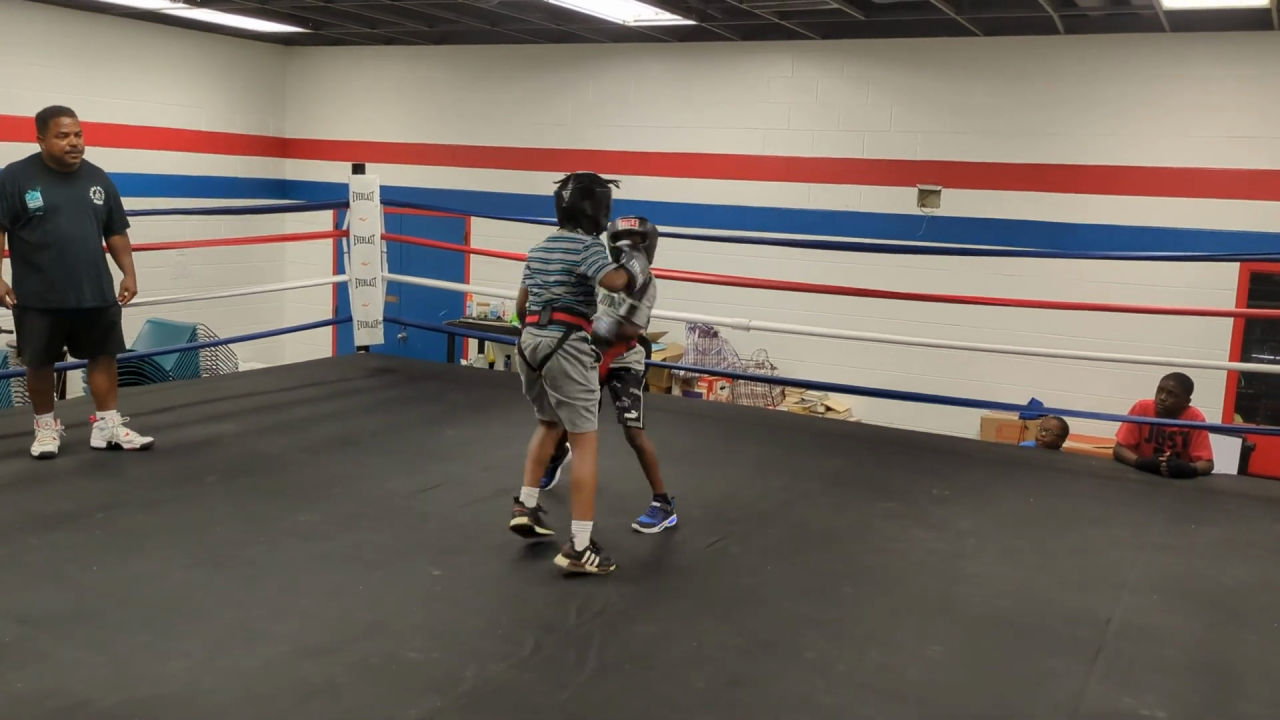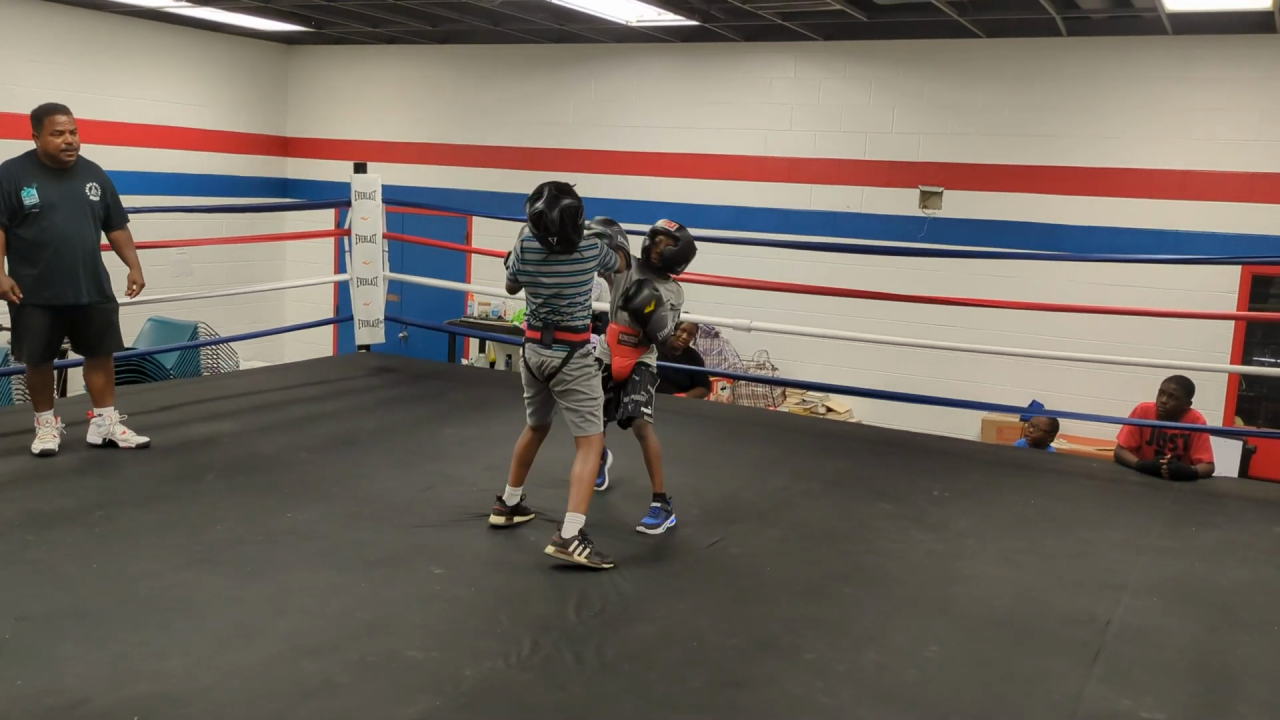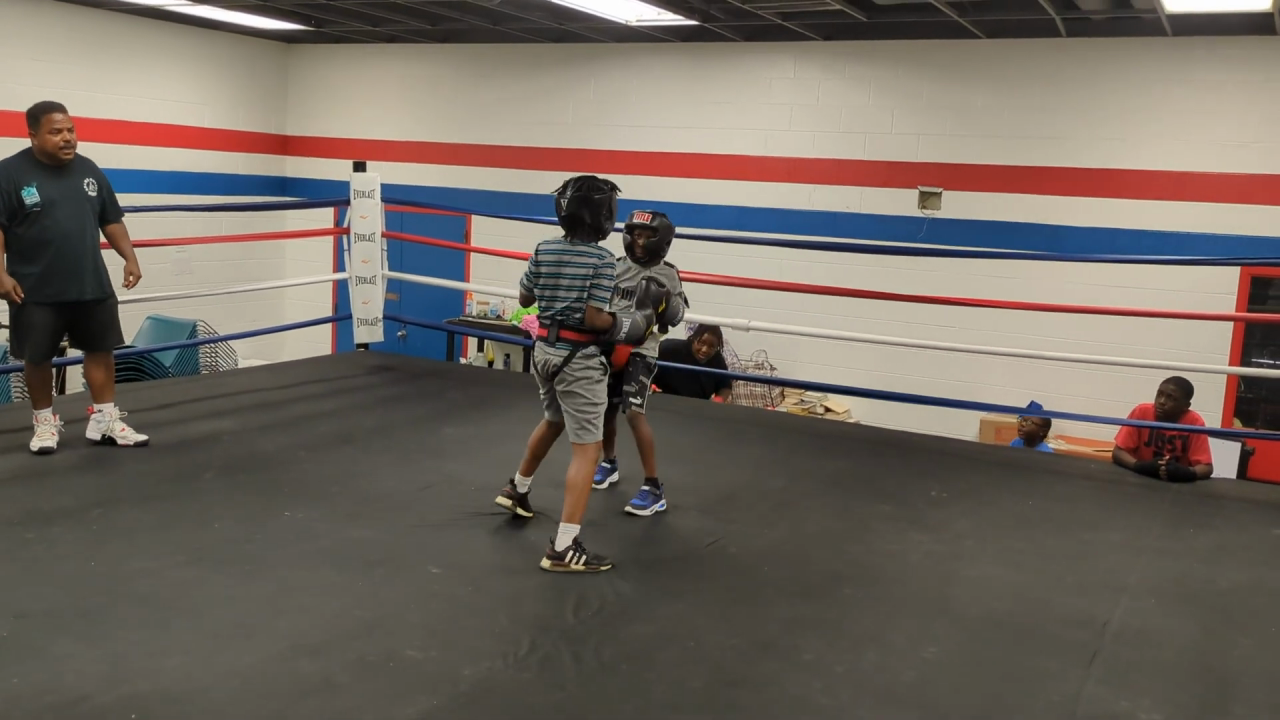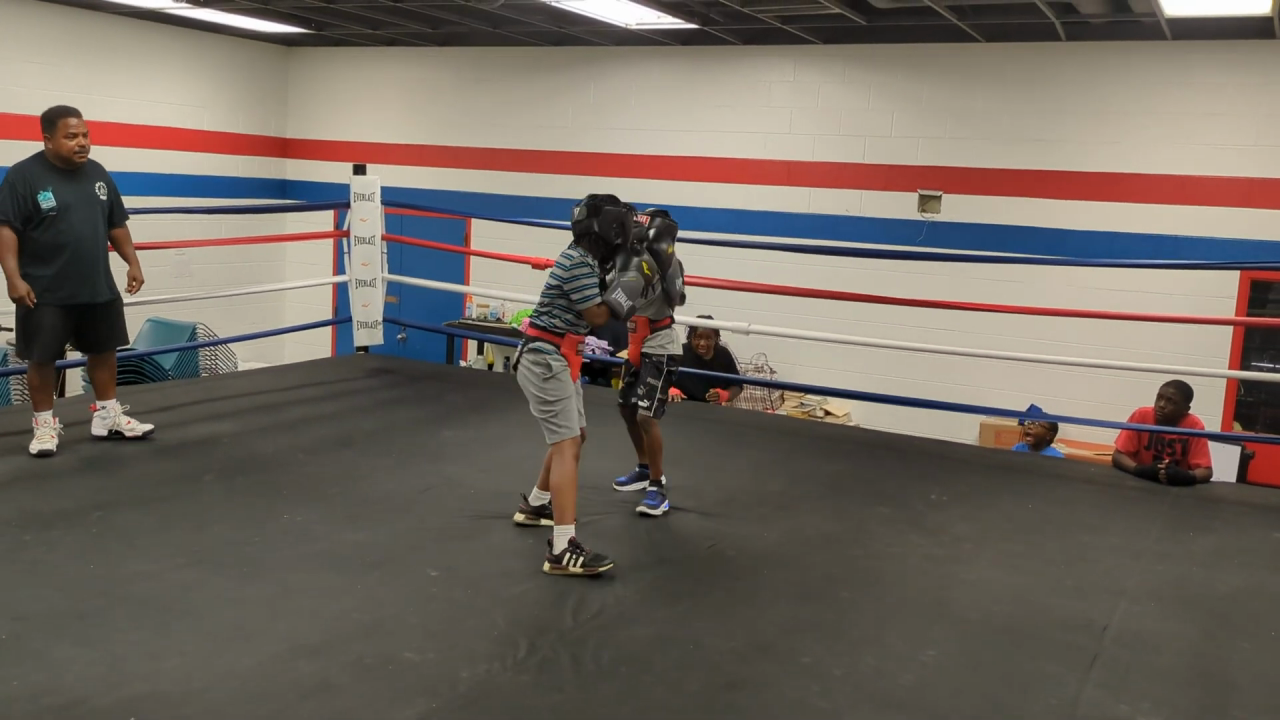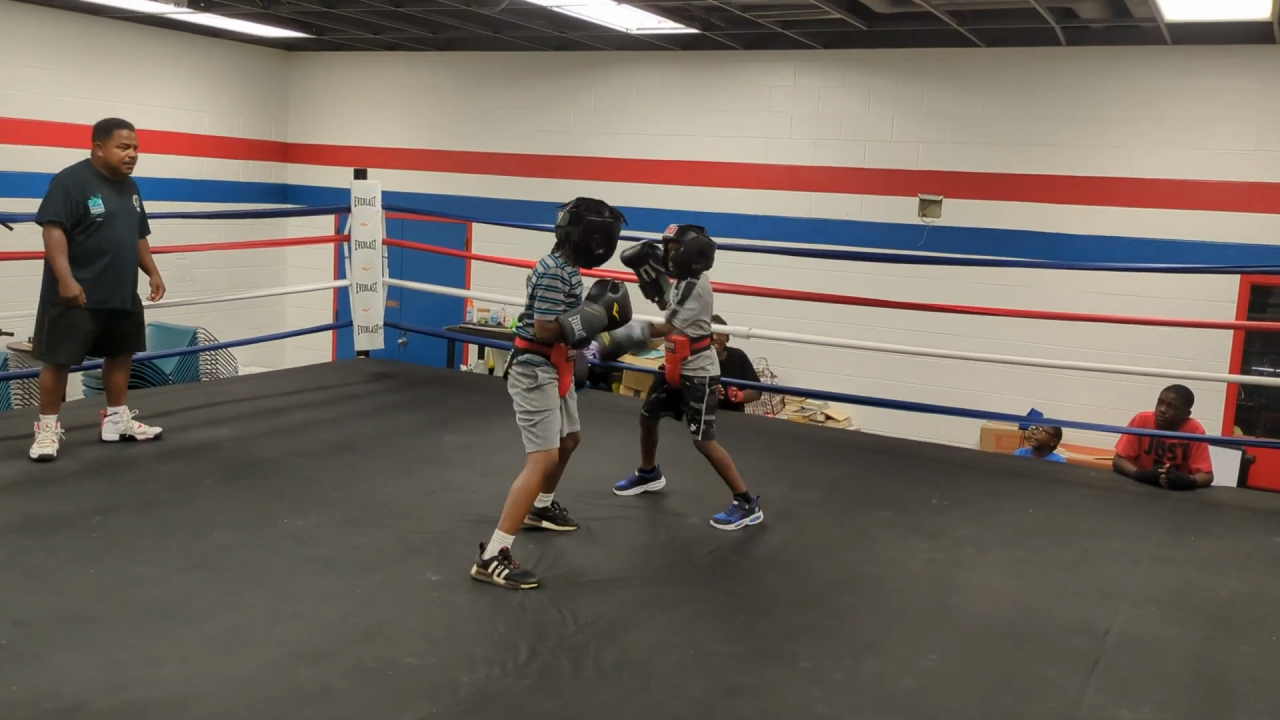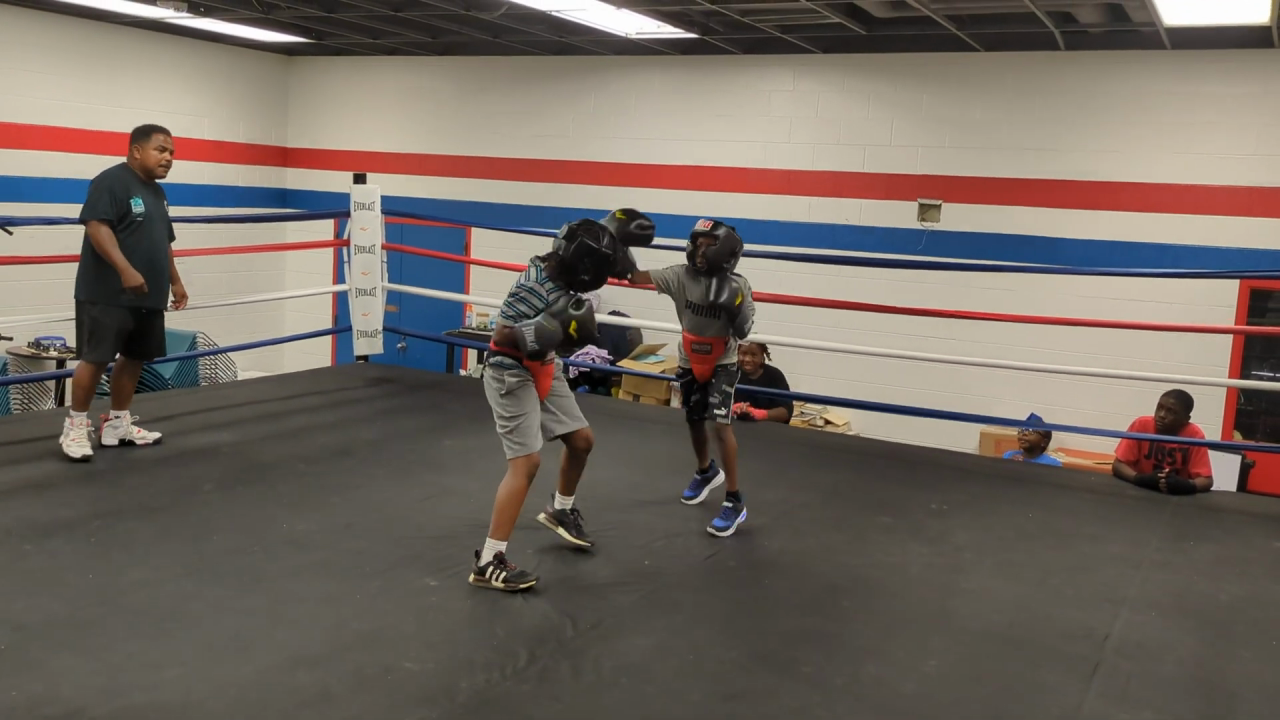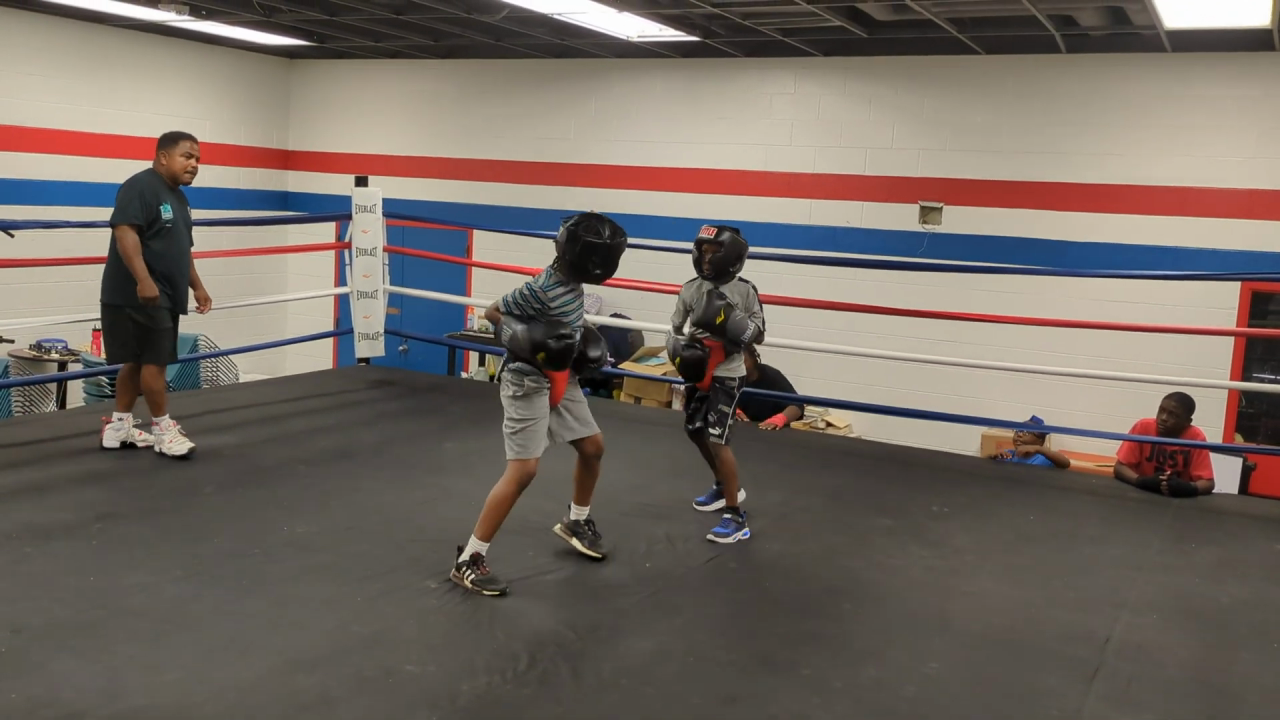
dt=0.3s
person 1, frame 1
left shoulder: (540, 247)
right shoulder: (588, 244)
left elbow: (523, 305)
right elbow: (613, 280)
right wrist: (636, 270)
left hip: (530, 340)
right hip: (568, 345)
left knee: (550, 424)
right knee: (584, 442)
left ankle: (527, 507)
right ankle: (579, 545)
person 1, frame 2
left shoulder: (526, 250)
right shoulder: (592, 249)
left elbow: (511, 286)
right elbow: (619, 259)
right wrist: (605, 236)
left hip: (534, 350)
right hip: (572, 355)
left knee: (536, 427)
right knee: (590, 443)
left ankle: (507, 504)
right ankle: (570, 535)
person 1, frame 3
left shoulder: (543, 250)
right shoulder: (601, 259)
left elbow: (524, 298)
right elbow: (595, 320)
right wrist: (635, 323)
left hip: (544, 349)
right hip: (578, 356)
left knee: (554, 421)
right knee: (586, 448)
left ankle: (517, 489)
right ankle: (563, 548)
person 1, frame 4
left shoulder: (582, 259)
right shoulder: (581, 263)
left elbow: (579, 308)
right elbow: (597, 316)
left wrist: (620, 276)
right wrist: (630, 281)
left hip: (557, 356)
right hip: (544, 358)
left knee: (574, 436)
right knee: (566, 447)
left ankle: (535, 504)
right ankle: (563, 549)
person 1, frame 5
left shoulder: (567, 268)
right shoulder: (552, 272)
right elbow: (546, 330)
right wrist: (596, 314)
left hip: (557, 367)
right hip: (534, 371)
left knee: (569, 440)
right knee: (544, 459)
left ankle: (541, 507)
right ankle: (493, 555)
person 1, frame 6
left shoulder: (559, 267)
right shoulder: (532, 287)
left elbow: (588, 250)
right elbow: (501, 337)
right wrist: (551, 329)
left hip: (543, 370)
right hip: (511, 374)
left knee: (581, 440)
right knee: (526, 464)
left ankle: (561, 510)
right ankle: (488, 561)
person 1, frame 7
left shoulder: (571, 279)
right shoulder: (541, 288)
right elbow: (494, 313)
left wrist: (588, 339)
right wrist: (530, 343)
left hip: (560, 377)
right hip: (527, 381)
left knee: (593, 447)
right knee: (521, 472)
left ankle: (576, 522)
right ankle: (469, 559)
person 2, frame 1
left shoulder: (98, 179)
left elbow: (116, 232)
left wrist: (129, 273)
left hip: (95, 293)
right hip: (37, 296)
left knee: (103, 356)
right knee: (39, 362)
left ankle: (108, 426)
right ankle: (46, 428)
person 2, frame 2
left shoulder: (94, 174)
left elbow: (116, 227)
left wrist: (134, 266)
left hip: (92, 289)
right hip: (35, 293)
left knee: (101, 354)
right knee: (38, 359)
left ankle: (104, 423)
right ankle: (47, 425)
person 2, frame 3
left shoulder: (88, 170)
left elbow: (111, 221)
left wrist: (129, 258)
left hip: (91, 285)
right hip: (36, 290)
left knee: (101, 349)
right knee: (37, 356)
left ankle: (105, 421)
right ankle: (45, 423)
person 2, frame 4
left shoulder: (98, 174)
left elbow: (116, 225)
left wrist: (133, 262)
left hip: (98, 287)
right hip: (45, 292)
left knee: (104, 349)
right knee: (42, 357)
left ankle: (108, 416)
right ankle: (45, 425)
person 2, frame 5
left shoulder: (129, 186)
right shoulder: (71, 181)
left elbow: (138, 237)
right elbow: (53, 230)
left wrist: (153, 274)
right wrist: (65, 279)
left hip: (122, 295)
right hip: (76, 295)
left knee: (121, 354)
right knee: (58, 359)
left ankle: (117, 420)
right ankle: (47, 428)
person 2, frame 6
left shoulder: (157, 191)
right shoulder: (111, 181)
right elbow: (96, 226)
left wrist: (175, 281)
right wrist: (125, 270)
left hip: (146, 295)
right hip: (108, 294)
left knee: (134, 357)
right knee: (97, 357)
left ankle: (117, 424)
right ankle: (76, 424)
person 2, frame 7
left shoulder: (178, 196)
right shoulder: (140, 187)
right elbow: (125, 232)
left wrist: (197, 286)
right wrist: (143, 280)
left hip: (165, 295)
right hip: (138, 294)
left knee: (138, 360)
right knee: (154, 359)
left ankle: (118, 427)
right ankle: (164, 429)
person 3, frame 1
left shoulder: (645, 285)
left elbow: (631, 327)
left hip: (626, 364)
left knee: (633, 430)
left ankle: (663, 504)
right ankle: (559, 454)
person 3, frame 2
left shoulder: (673, 291)
right shoulder: (626, 267)
left elbow: (661, 336)
left wrist: (650, 305)
left hip: (641, 362)
right hip: (607, 357)
left knee: (642, 426)
left ankle: (661, 503)
right ankle: (600, 456)
person 3, frame 3
left shoulder: (667, 274)
right shoulder: (618, 267)
left elbow: (677, 315)
left hip: (642, 352)
left knee: (635, 414)
right knee: (607, 409)
left ankle: (653, 487)
right ankle: (609, 463)
person 3, frame 4
left shoulder: (667, 264)
left elbow: (676, 299)
left wrist: (664, 259)
left hip: (660, 350)
right hip: (638, 348)
left knee: (646, 416)
right knee: (626, 408)
left ankle: (657, 487)
right ankle: (645, 470)
person 3, frame 5
left shoulder: (694, 285)
right shoulder: (682, 281)
left elbow: (669, 326)
right elbow: (663, 301)
left wrist: (622, 337)
right wrist: (646, 270)
left hip: (698, 370)
right hip: (677, 366)
left knee: (703, 440)
right knee: (648, 416)
left ankle: (747, 504)
right ankle: (648, 473)
person 3, frame 6
left shoulder: (737, 285)
right shoulder: (682, 275)
left elbow: (742, 331)
right elbow: (641, 279)
left wrist: (736, 306)
left hip: (723, 363)
right hip: (690, 362)
left knee: (721, 425)
right knee: (695, 423)
left ankle: (734, 501)
right ankle: (706, 472)
person 3, frame 7
left shoulder: (743, 290)
right shoulder: (691, 288)
left elbow: (756, 336)
right elbow: (676, 329)
left wrist: (728, 320)
right wrist: (678, 348)
left hip: (727, 373)
right hip: (696, 371)
left knee: (716, 441)
right knee: (696, 432)
left ankle: (735, 515)
right ankle: (725, 489)
